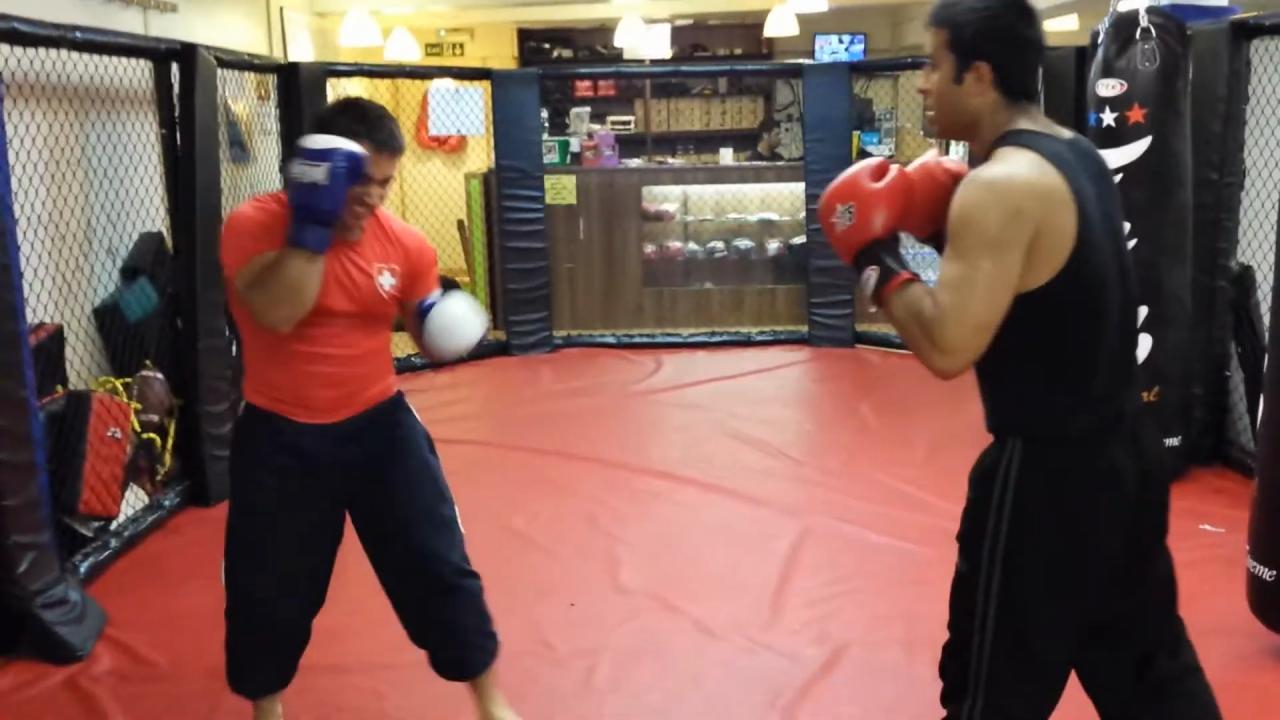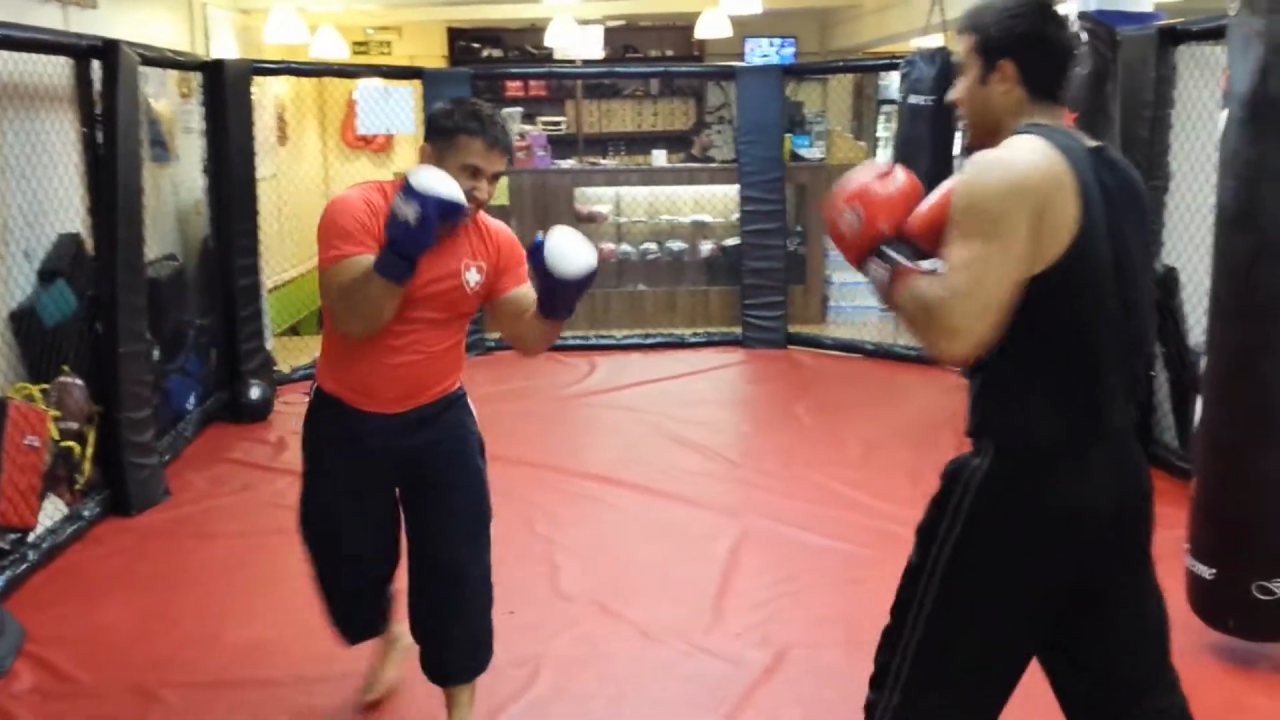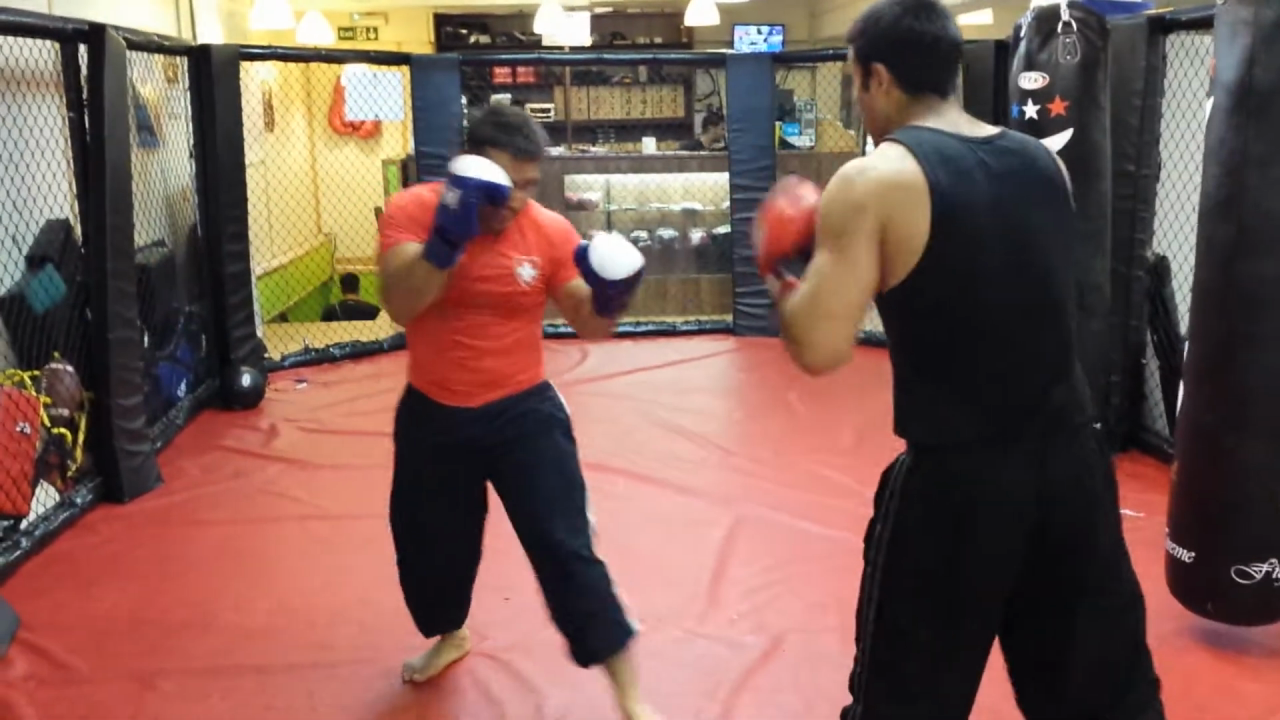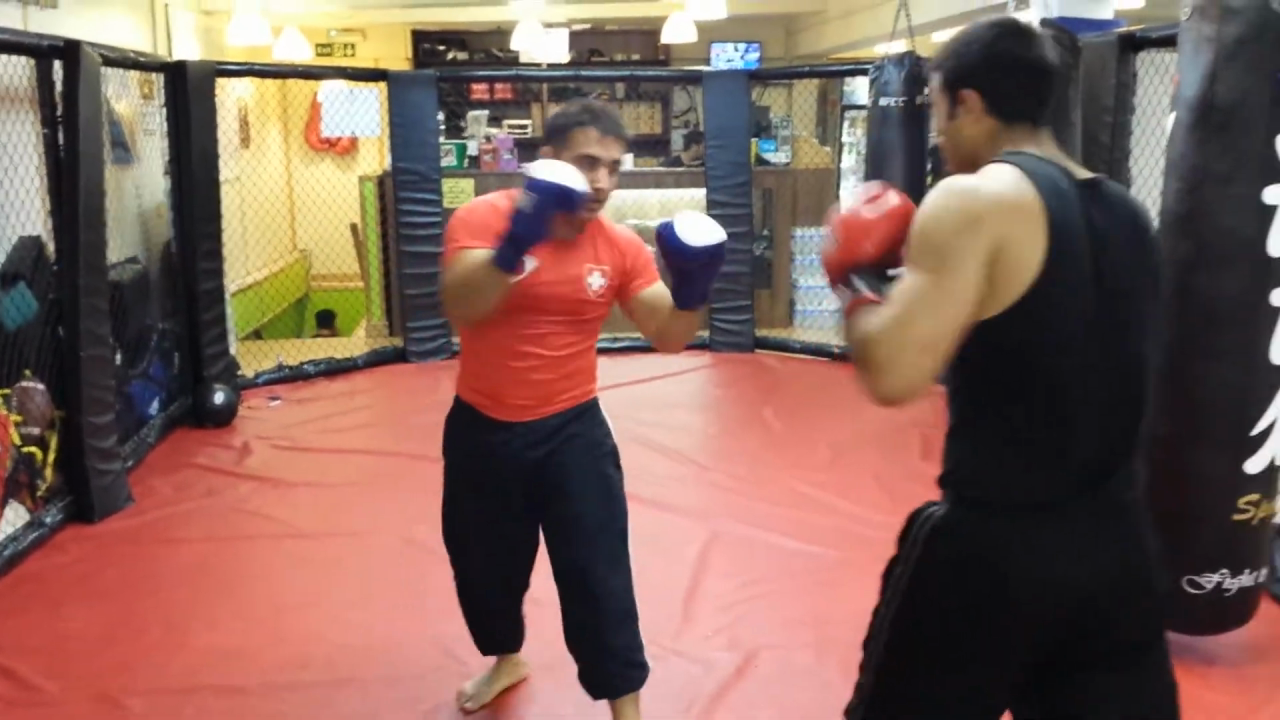
dt=0.5s
person 1, frame 1
left shoulder: (1001, 185)
right shoulder: (1075, 157)
left elbow: (948, 347)
left wrist: (875, 257)
right wrist: (957, 228)
left hip: (1049, 470)
right hip: (1123, 454)
person 1, frame 2
left shoulder: (1001, 171)
right shoulder: (1116, 174)
left elbow: (953, 334)
left wrist: (883, 254)
left hip: (1022, 481)
right hip: (1113, 472)
person 1, frame 3
left shoulder: (871, 183)
right shoulder: (1045, 164)
left elbow: (820, 350)
left wrist: (784, 273)
left hip: (956, 484)
right hip: (1068, 461)
person 1, frame 4
left shoulder: (971, 200)
right shoulder: (1129, 215)
left elbow: (890, 376)
left wrist: (859, 278)
left hip: (991, 548)
right hip: (1115, 542)
person 2, frame 1
left shoulder: (403, 242)
right shoulder: (254, 223)
left elbow: (427, 319)
right elbow: (278, 314)
right wrist: (313, 222)
left hip: (378, 427)
right hip: (282, 439)
left knee: (437, 567)
right knee: (266, 588)
person 2, frame 2
left shoulder: (494, 241)
right shoulder: (356, 211)
left elbow: (528, 337)
right elbow: (353, 321)
left wrist: (559, 303)
right wrist: (404, 247)
left hip: (437, 419)
right hip: (346, 420)
left knee: (457, 568)
right knee: (346, 556)
right ankle: (386, 639)
person 2, frame 3
left shoulder: (550, 232)
right shoulder: (412, 210)
left elbow: (590, 324)
right elbow: (401, 303)
left wrist: (610, 295)
right wrist: (451, 233)
left hip: (523, 411)
right hip: (434, 414)
left knee: (564, 547)
right knee: (426, 544)
right ankle: (447, 636)
person 2, frame 4
left shoulder: (619, 247)
right shoulder: (483, 218)
left elbow: (668, 337)
right elbow: (461, 308)
left wrist: (692, 286)
right wrist: (516, 240)
left hip: (571, 431)
right hip: (482, 431)
left knee: (597, 577)
right knee: (481, 564)
right ankle: (506, 661)
